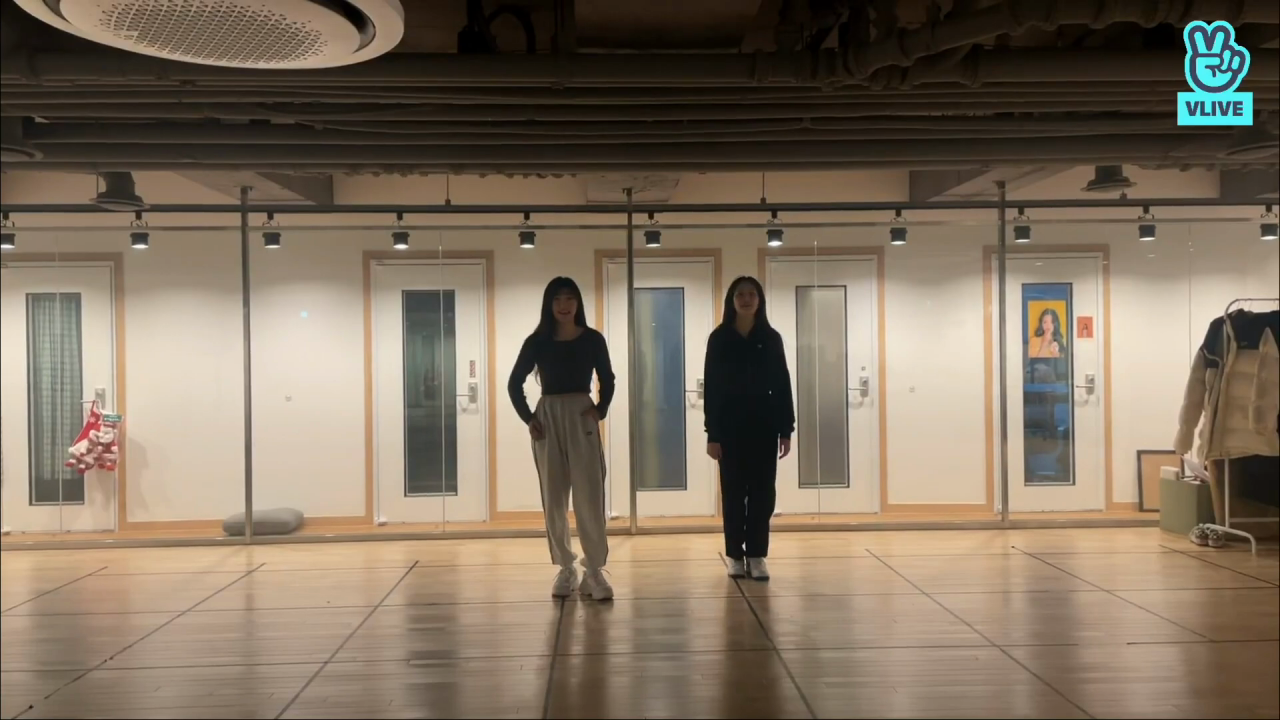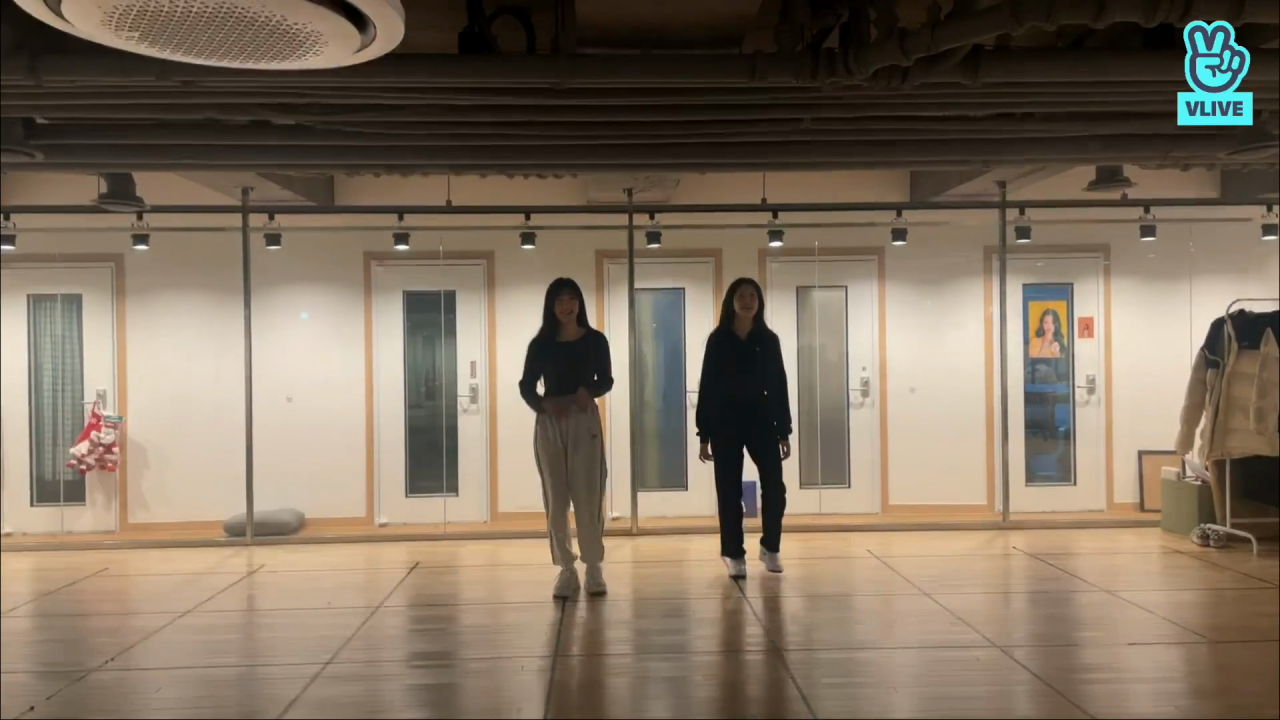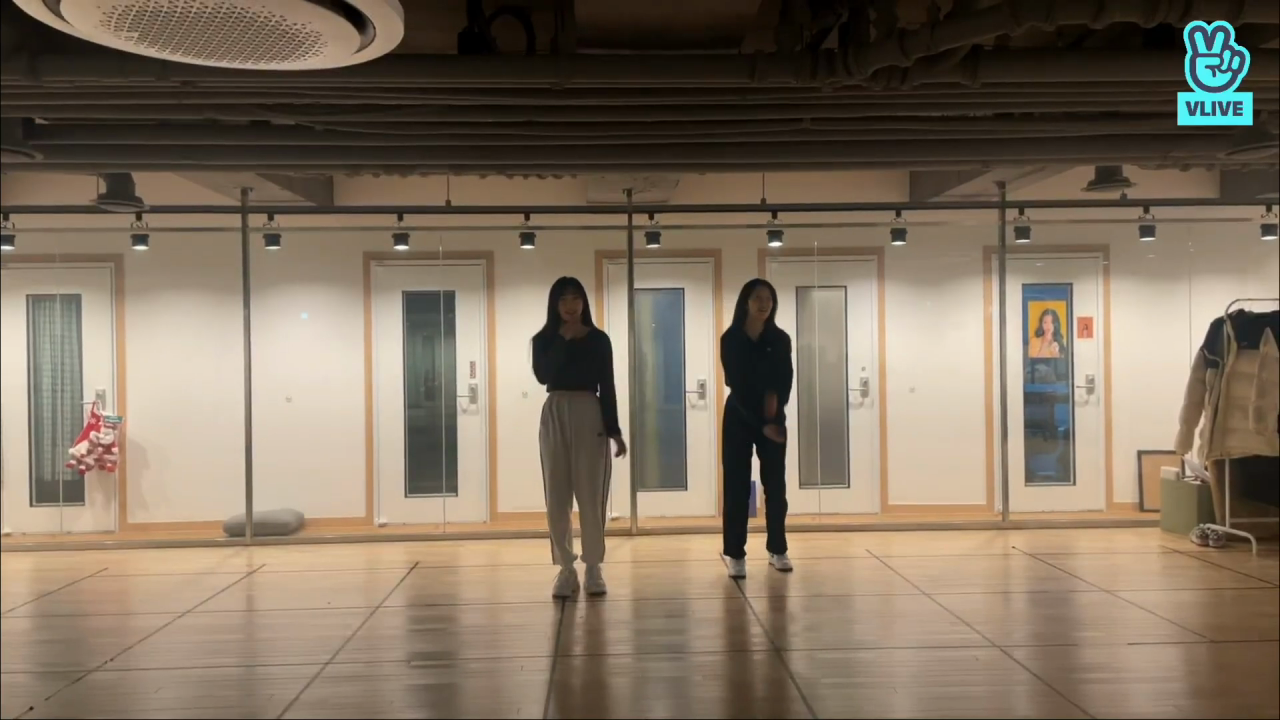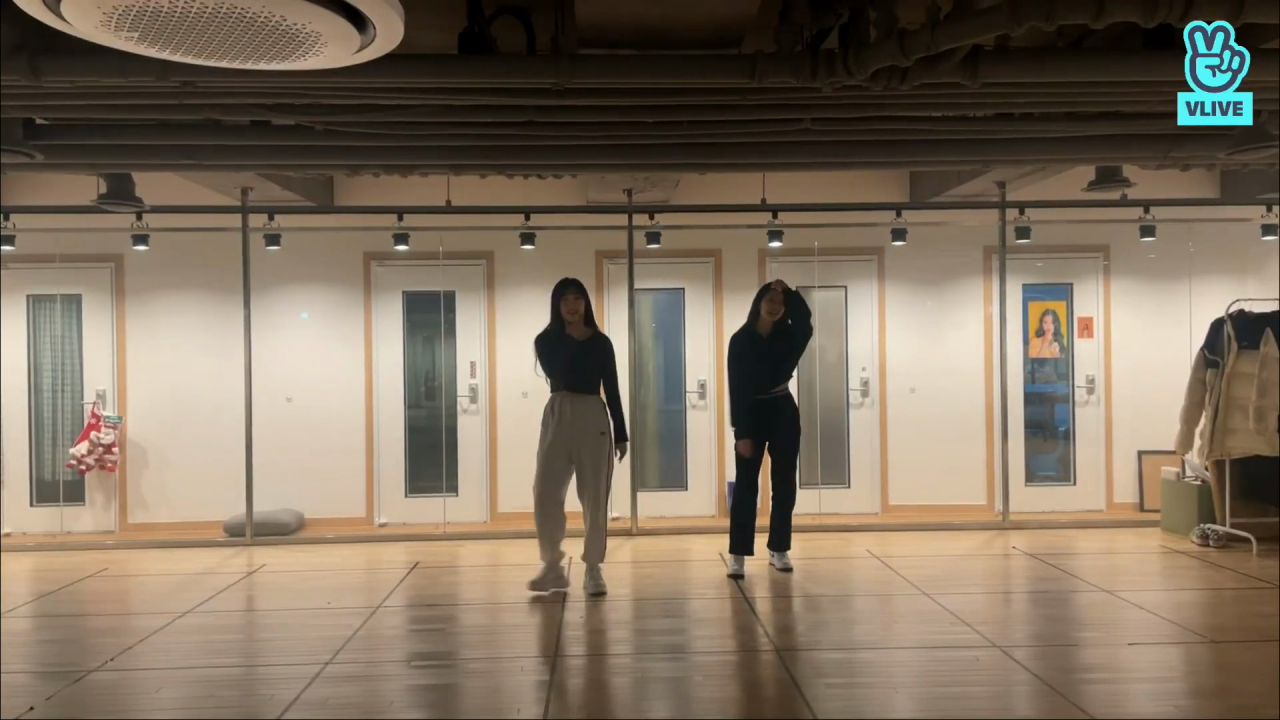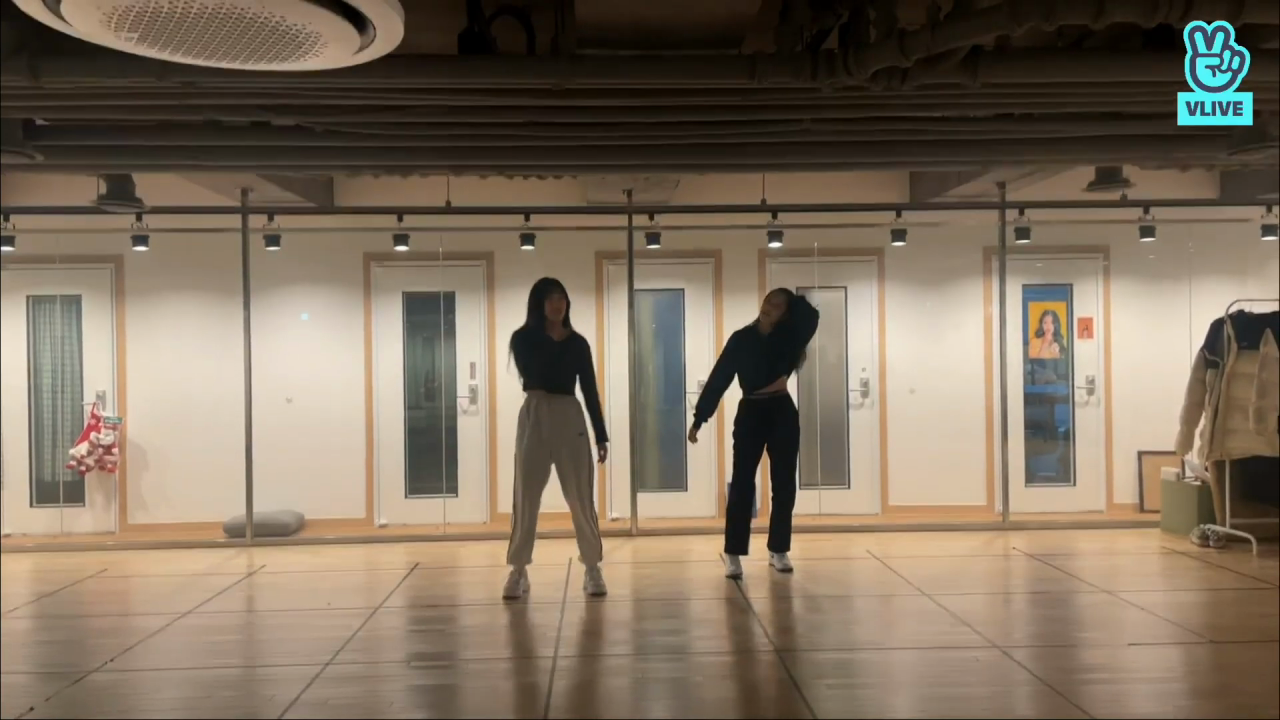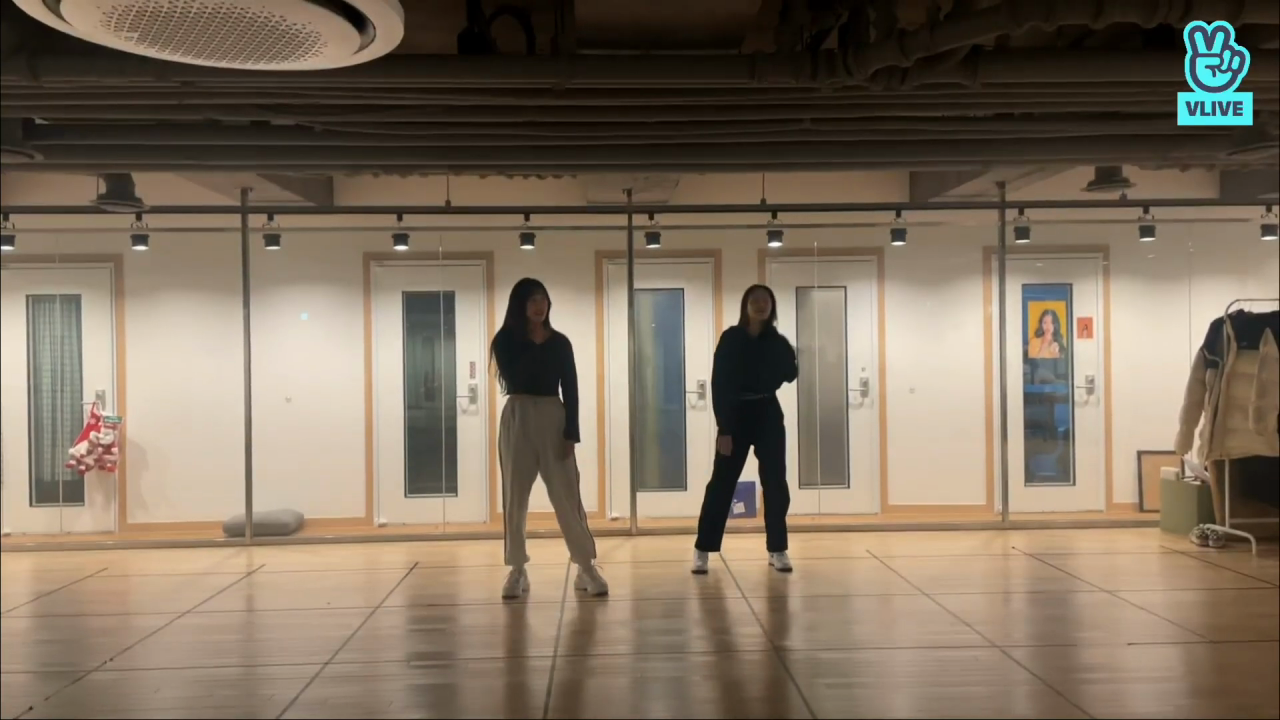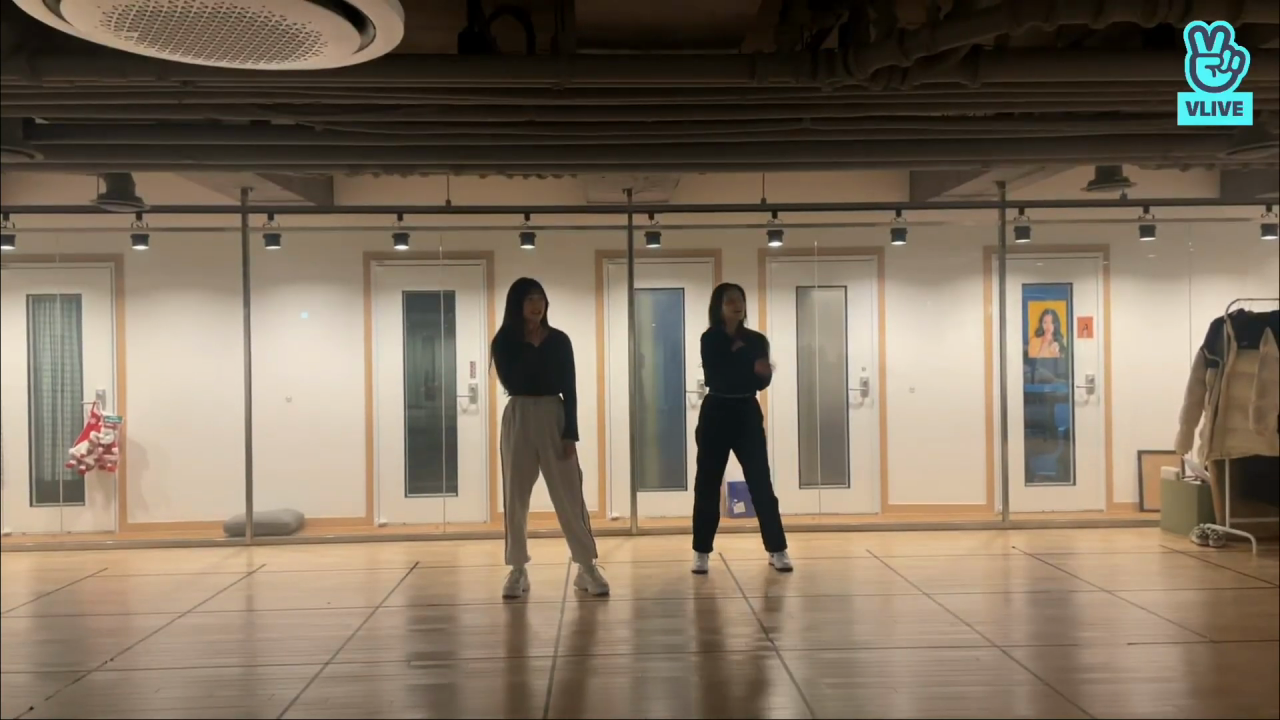
dt=0.4s
person 1, frame 1
left shoulder: (592, 339)
right shoulder: (537, 342)
left elbow: (607, 380)
right elbow: (515, 384)
left wrist: (600, 409)
right wrist: (528, 419)
left hip: (581, 417)
right hip: (548, 418)
left knee: (589, 494)
right knee: (554, 498)
left ankle: (594, 570)
right ankle: (566, 569)
person 1, frame 2
left shoulder: (595, 340)
right shoulder: (541, 344)
left elbow: (606, 380)
right elbow: (526, 386)
left wrist: (589, 391)
right wrist: (542, 405)
left hip: (585, 418)
right hip: (550, 420)
left knee: (587, 495)
right knee: (556, 498)
left ankle: (593, 566)
right ankle: (566, 569)
person 1, frame 3
left shoulder: (599, 339)
right shoulder: (545, 339)
left elbow: (607, 386)
right elbow: (542, 375)
left wrist: (614, 429)
right wrist: (563, 339)
left hip: (590, 414)
right hip: (555, 415)
left knee: (592, 495)
right knee: (557, 496)
left ankle: (593, 567)
right ankle: (565, 568)
person 1, frame 4
left shoulder: (600, 342)
right shoulder: (547, 340)
left elbow: (612, 389)
right elbow: (555, 372)
left wrist: (620, 434)
right wrist: (571, 338)
left hip: (593, 416)
right hip: (558, 415)
left knee: (595, 495)
right knee: (546, 493)
left ankle: (593, 568)
right ankle: (552, 566)
person 1, frame 5
left shoulder: (578, 343)
right shoulder: (523, 339)
left elbow: (590, 389)
right elbow: (531, 373)
left wrist: (600, 435)
right wrist: (551, 341)
left hip: (570, 416)
right hip: (534, 416)
left knee: (581, 496)
right knee: (525, 496)
left ankle: (592, 568)
right ankle: (518, 571)
person 1, frame 6
left shoulder: (560, 342)
right shoulder: (505, 341)
left elbow: (570, 389)
right elbow: (514, 379)
left wrist: (571, 433)
right wrist: (534, 345)
left hip: (553, 417)
right hip: (517, 418)
left knee: (567, 495)
right knee: (515, 497)
left ankle: (586, 567)
right ankle: (517, 570)
person 1, frame 7
left shoulder: (559, 340)
right shoulder: (504, 342)
left elbow: (569, 388)
right elbow: (511, 382)
left wrist: (571, 433)
right wrist: (530, 347)
left hip: (553, 416)
right hip: (518, 418)
left knee: (569, 494)
right knee: (515, 496)
left ankle: (587, 567)
right ankle: (518, 570)
person 2, frame 1
left shoulder: (770, 338)
right shoulder: (719, 338)
left elbow: (782, 384)
right elbow: (711, 387)
left wrist: (786, 429)
right wrist: (713, 433)
left hip: (763, 418)
right hip: (730, 419)
left knee: (763, 489)
right knee: (733, 490)
left ankle: (756, 555)
right ankle: (735, 555)
person 2, frame 2
left shoulder: (768, 339)
right shoulder: (718, 340)
left elbow: (779, 385)
right elbow: (707, 387)
left wrist: (784, 431)
right wrist: (704, 434)
left hip: (761, 415)
right hip: (726, 418)
left knee: (774, 485)
right knee: (729, 489)
left ankle: (770, 547)
right ankle: (734, 555)
person 2, frame 3
left shoulder: (780, 339)
right shoulder: (731, 339)
left elbow: (786, 380)
right elbow: (736, 385)
left wrist: (777, 398)
right wrist: (760, 423)
left hip: (772, 414)
right hip: (739, 415)
left knee: (775, 486)
right knee: (736, 488)
left ankle: (778, 550)
right ankle: (735, 554)
person 2, frame 4
left shoulder: (788, 334)
right shoulder: (741, 339)
left elbow: (805, 322)
right elbow: (737, 387)
left wrist: (790, 294)
right wrist: (741, 431)
left hip: (784, 411)
right hip: (751, 413)
left knee: (785, 484)
right knee: (746, 485)
left ankle: (779, 549)
right ankle: (738, 554)
person 2, frame 5
left shoulder: (788, 337)
right shoulder: (741, 339)
left elbow: (810, 316)
right elbow: (718, 378)
left wrist: (790, 315)
right wrist: (699, 418)
left hip: (782, 412)
right hip: (750, 412)
left knee: (784, 484)
right knee: (741, 484)
left ankle: (778, 550)
right ankle: (733, 554)
person 2, frame 6
left shoulder: (775, 343)
right shoulder: (730, 338)
left elbow: (790, 374)
right elbow: (720, 385)
left wrist: (771, 334)
right wrist: (723, 428)
left hip: (767, 414)
right hip: (736, 414)
left knee: (775, 485)
right knee: (721, 483)
left ankle: (777, 550)
right ankle: (703, 550)
person 2, frame 7
left shoulder: (756, 340)
right shoulder: (710, 339)
left elbow: (764, 380)
right elbow: (715, 378)
left wrist: (742, 354)
right wrist: (750, 368)
left hip: (747, 413)
right hip: (715, 413)
left knee: (760, 483)
right knee: (707, 484)
left ankle: (776, 550)
right ankle: (701, 552)
